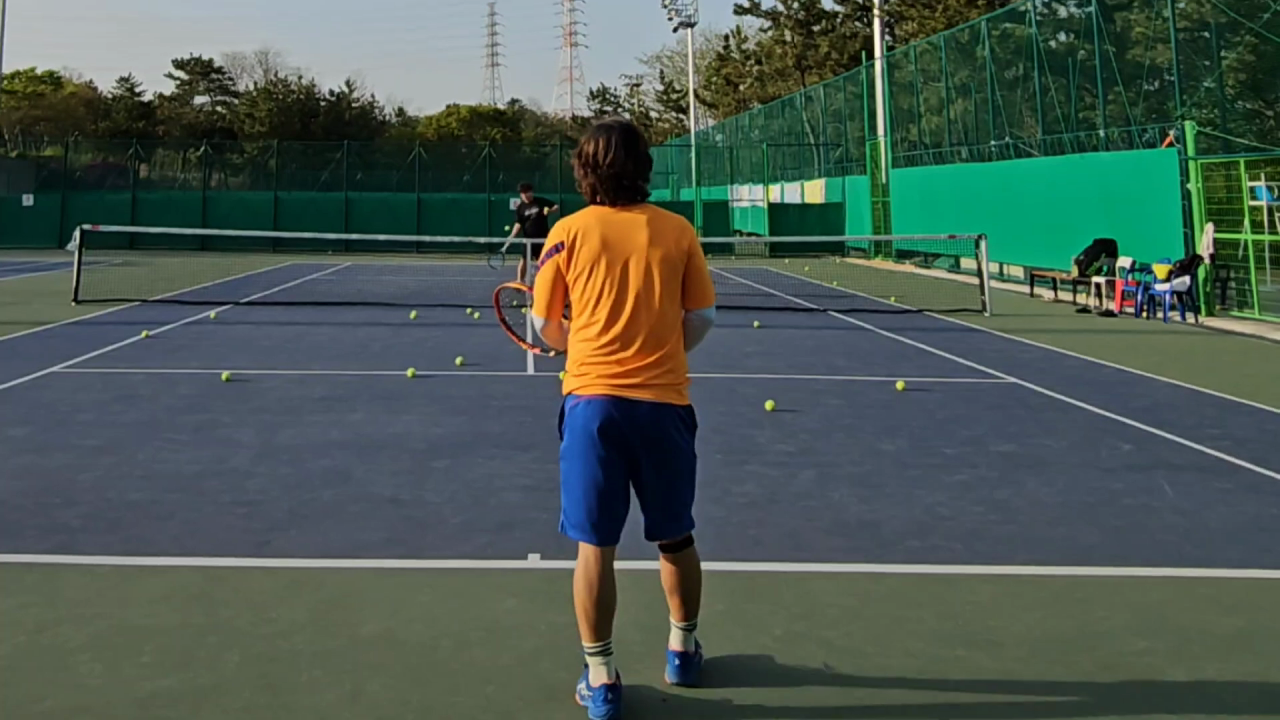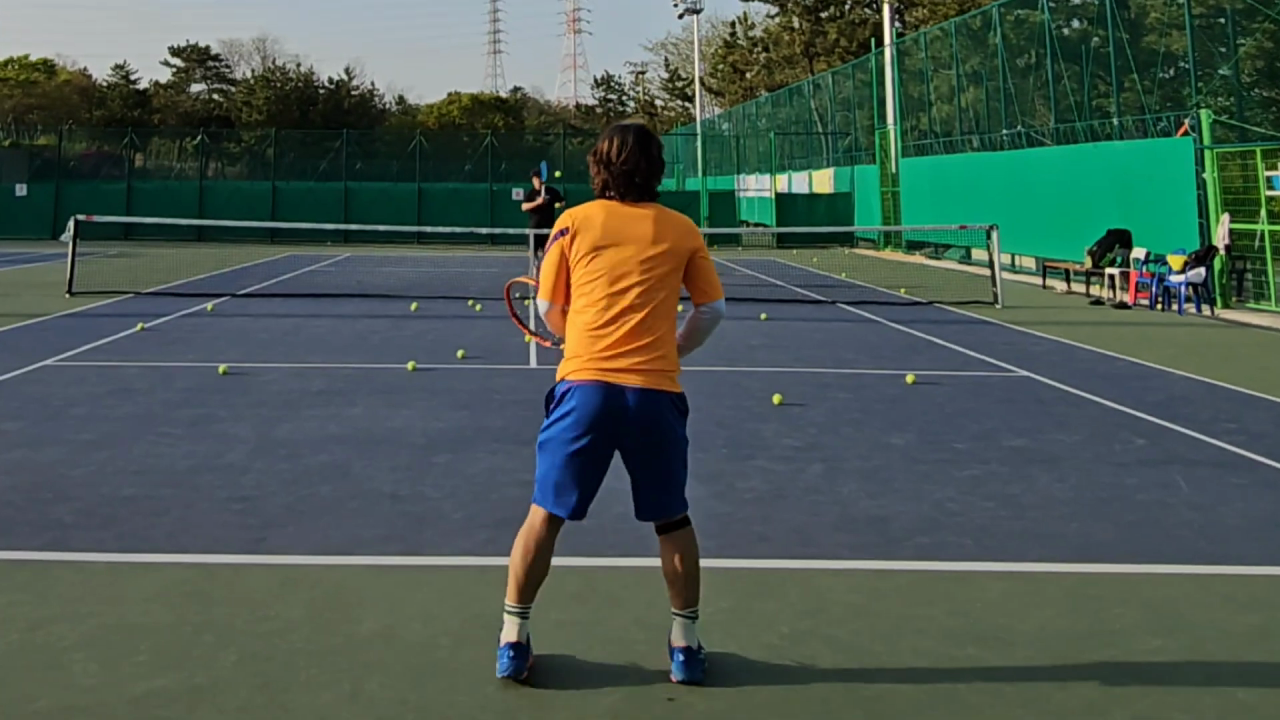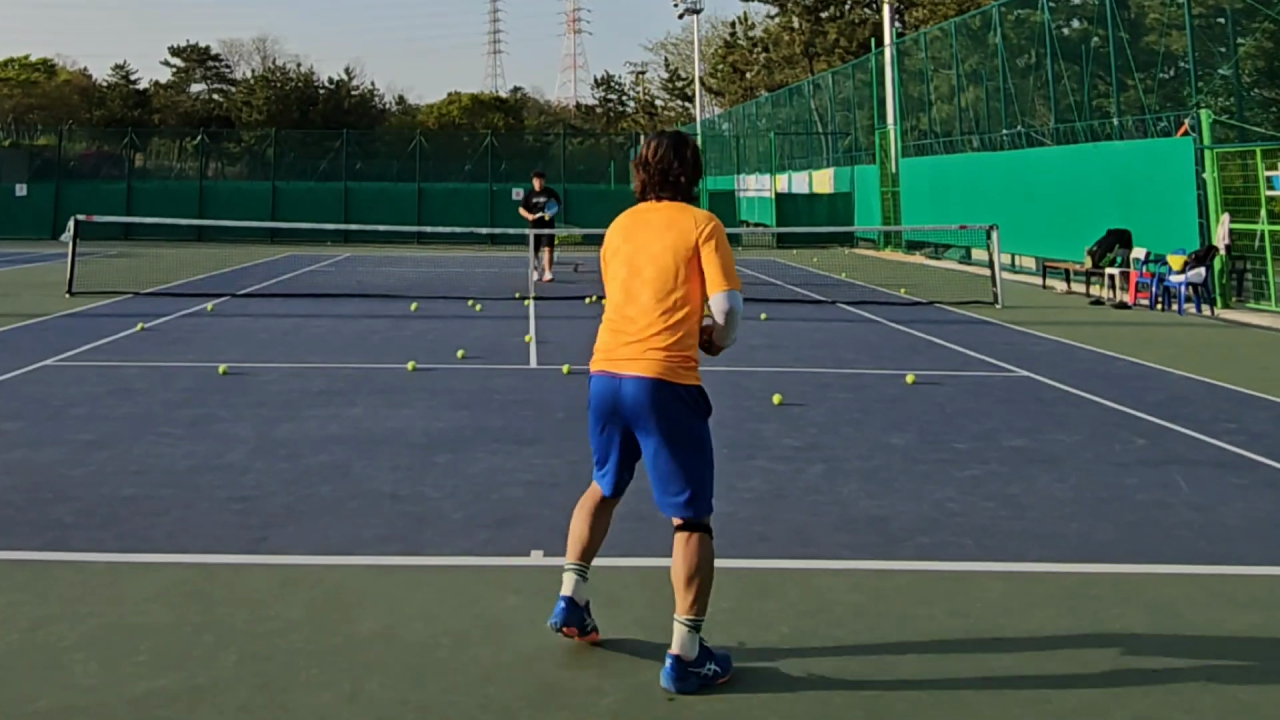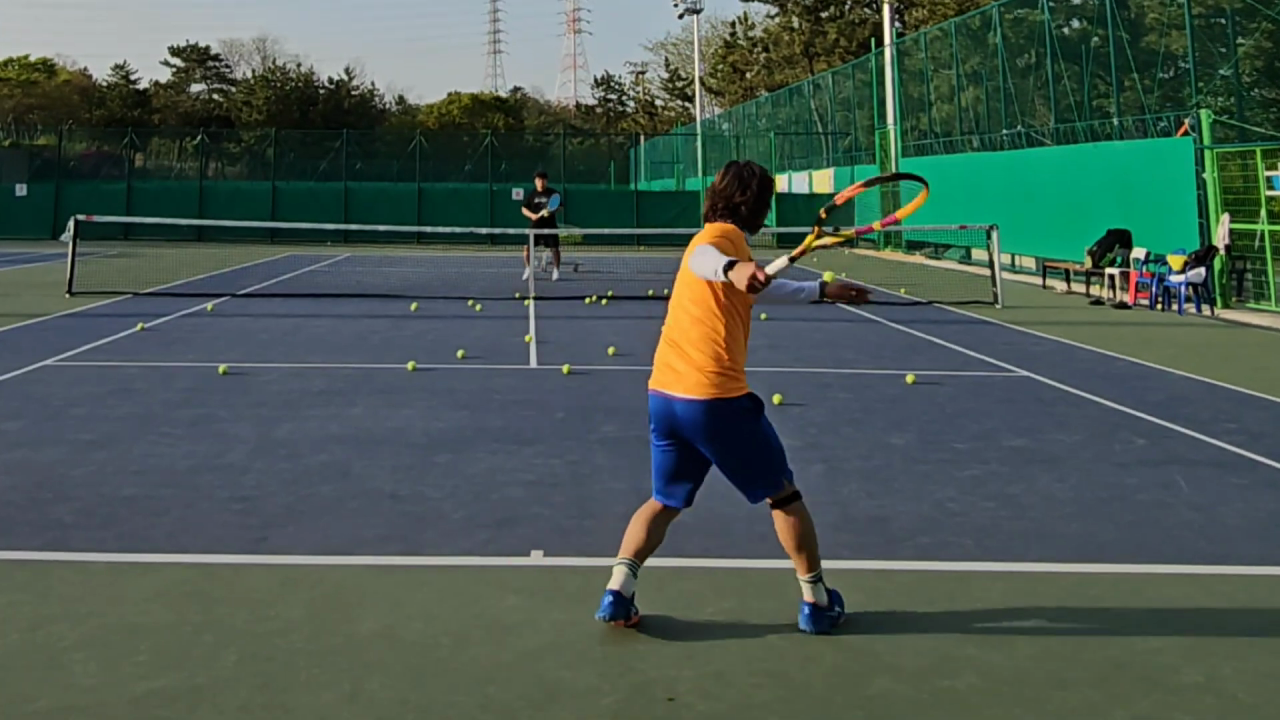
dt=0.5s
person 1, frame 1
left shoulder: (568, 233)
right shoulder: (678, 231)
left elbow: (545, 324)
right elbow: (701, 316)
left hip: (593, 401)
right hip: (665, 403)
left knee: (595, 546)
right knee: (675, 538)
right ankle: (682, 650)
person 1, frame 2
left shoulder: (573, 224)
right shoulder: (681, 231)
left elbow: (550, 309)
right elbow: (712, 310)
left hip: (584, 389)
right hip: (653, 395)
left knee: (545, 516)
right knee: (672, 523)
left ankle: (512, 641)
right ankle: (684, 647)
person 1, frame 3
left shoulder: (619, 227)
right shoulder: (702, 225)
right elbow: (726, 307)
right wrist: (717, 337)
left hip: (607, 374)
right hip: (666, 383)
left knee: (603, 488)
right knee: (691, 521)
left ankle: (570, 598)
right ankle: (684, 654)
person 1, frame 4
left shoulder: (719, 239)
right shoulder: (724, 235)
left elbow: (751, 293)
right elbow: (697, 259)
left wrist: (825, 291)
right wrist: (732, 268)
left hip: (664, 395)
right hip: (711, 399)
left knee: (665, 500)
right knee: (782, 497)
left ankle: (618, 591)
right ankle: (816, 601)
